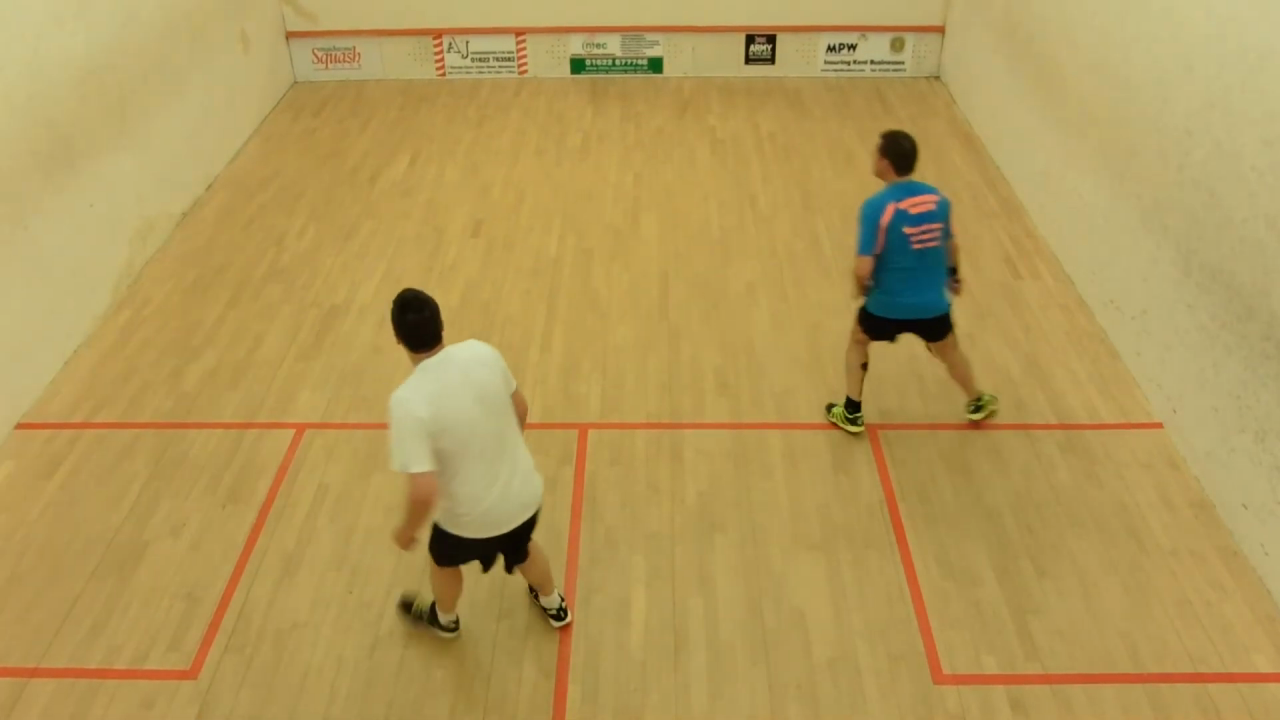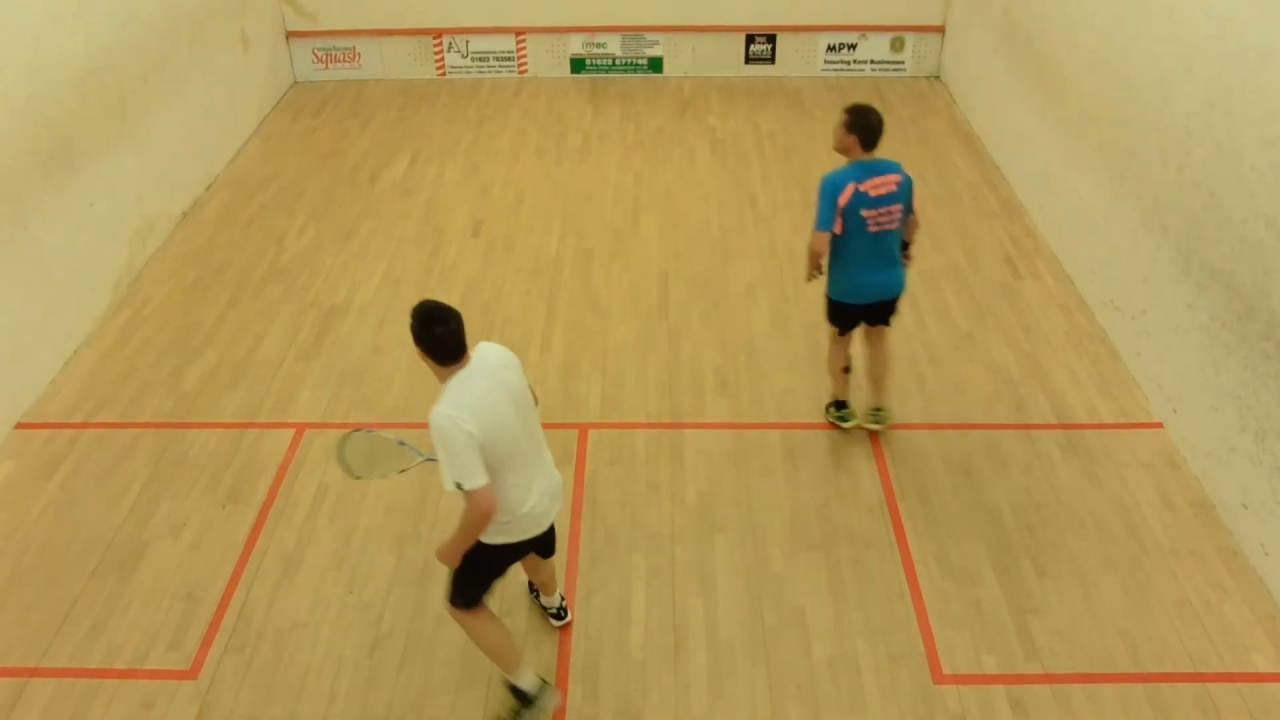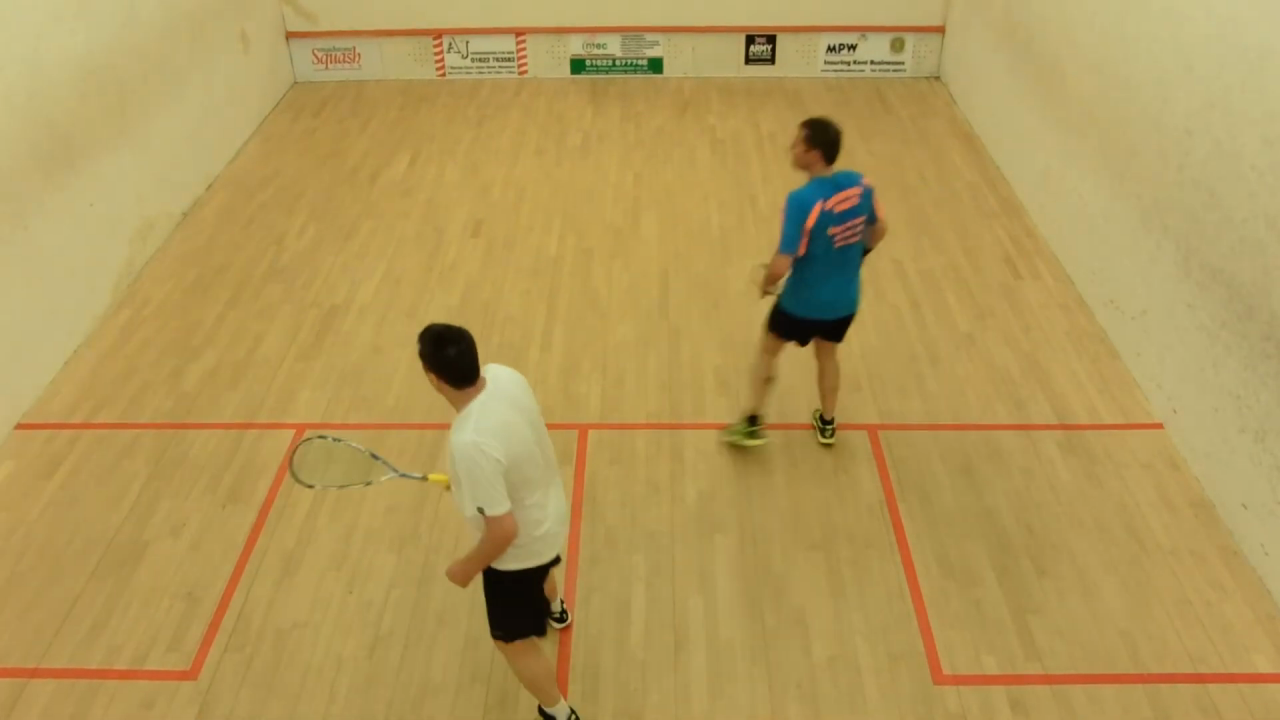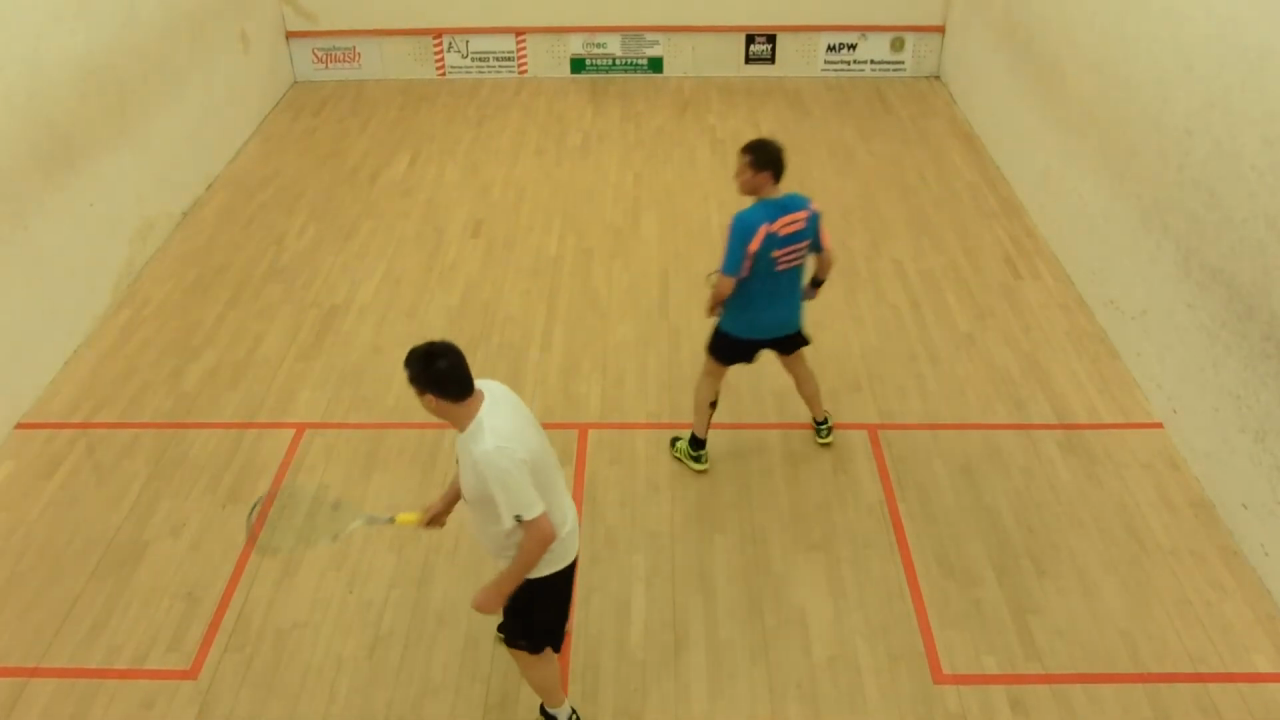
dt=0.2s
person 1, frame 1
left shoulder: (409, 402)
right shoulder: (482, 353)
left elbow: (422, 493)
right elbow: (520, 408)
left wrist: (406, 529)
left hip: (472, 517)
right hip: (526, 495)
left knee: (443, 559)
right knee: (522, 548)
left ankle: (444, 618)
right ankle: (554, 606)
person 1, frame 2
left shoulder: (448, 419)
right shoulder: (496, 354)
left elbow: (482, 505)
left wrist: (455, 549)
left hip: (505, 525)
right hip: (544, 493)
left knee: (463, 605)
right knee: (534, 552)
right ankle: (553, 605)
person 1, frame 3
left shoulder: (470, 443)
right shoulder: (502, 376)
left elbow: (504, 529)
left wrist: (468, 566)
left hip: (518, 547)
right hip: (547, 516)
left knee: (514, 639)
right knee: (537, 577)
right ankle: (552, 609)
person 1, frame 4
left shoulder: (494, 452)
right shoulder: (487, 391)
left elbow: (541, 532)
left wrist: (499, 589)
right wrist: (445, 501)
left hip: (542, 558)
right hip: (536, 541)
left knee: (525, 646)
right ankle: (541, 616)
person 2, frame 1
left shoulder: (877, 206)
right shoulder: (938, 198)
left elbow: (862, 269)
right elbow: (949, 245)
left wrist: (861, 287)
right wrist: (953, 275)
left hip: (887, 306)
right hip: (933, 303)
left knee: (858, 342)
right knee: (948, 349)
left ankle: (852, 412)
right ankle: (977, 402)
person 2, frame 2
left shoulder: (836, 183)
right shoulder: (900, 175)
left elbow: (819, 246)
right elbow: (911, 222)
left wrist: (813, 266)
left hip: (847, 287)
right hip: (889, 284)
left knee: (839, 342)
right knee: (877, 341)
left ankle: (841, 408)
right ankle: (878, 412)
person 2, frame 3
left shoulder: (802, 200)
right shoulder: (861, 185)
left elbow: (781, 265)
right elbow: (879, 230)
left wrist: (767, 283)
left hip: (803, 302)
right hip: (844, 300)
left knee: (766, 351)
right knee: (826, 355)
left ankle: (752, 425)
right ankle: (827, 423)
person 2, frame 4
left shoulder: (747, 222)
right shoulder: (807, 209)
left elbow: (724, 286)
right elbow: (826, 260)
left wrist: (713, 304)
right wrist: (814, 286)
left hip: (743, 322)
right hip: (786, 317)
left knee: (711, 375)
right knee: (796, 364)
left ankle: (696, 448)
right ankle: (821, 424)
